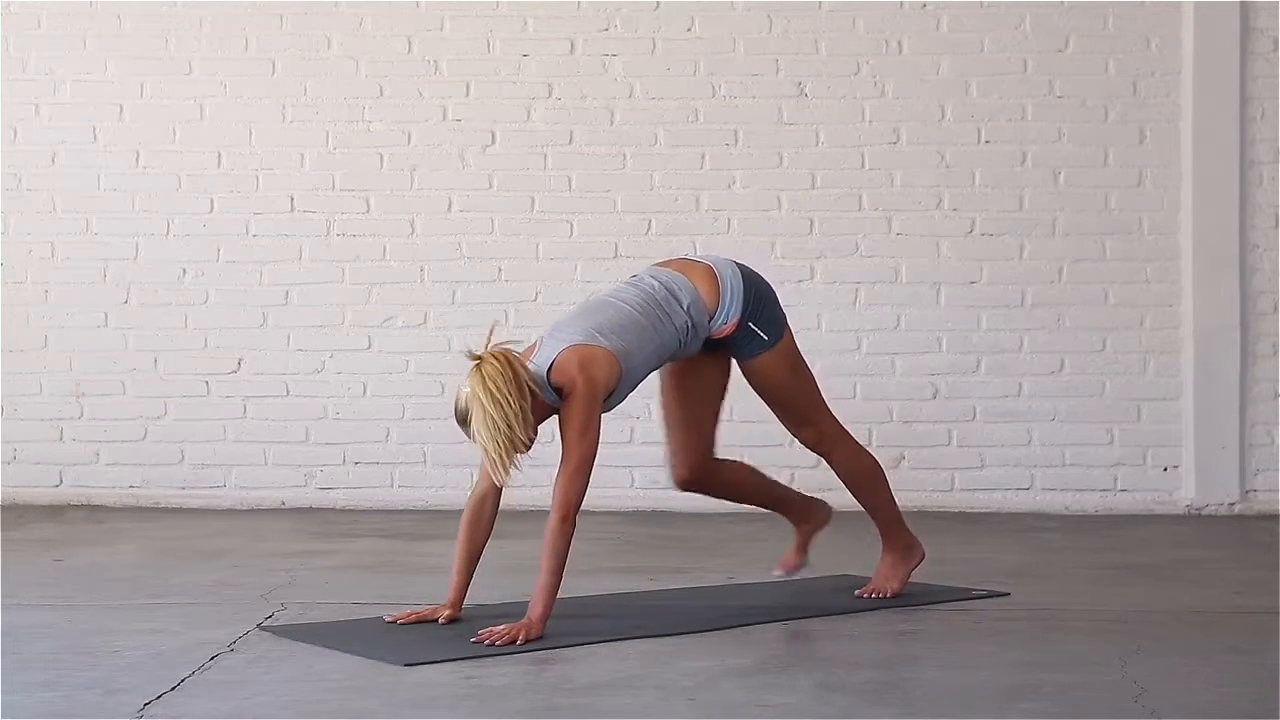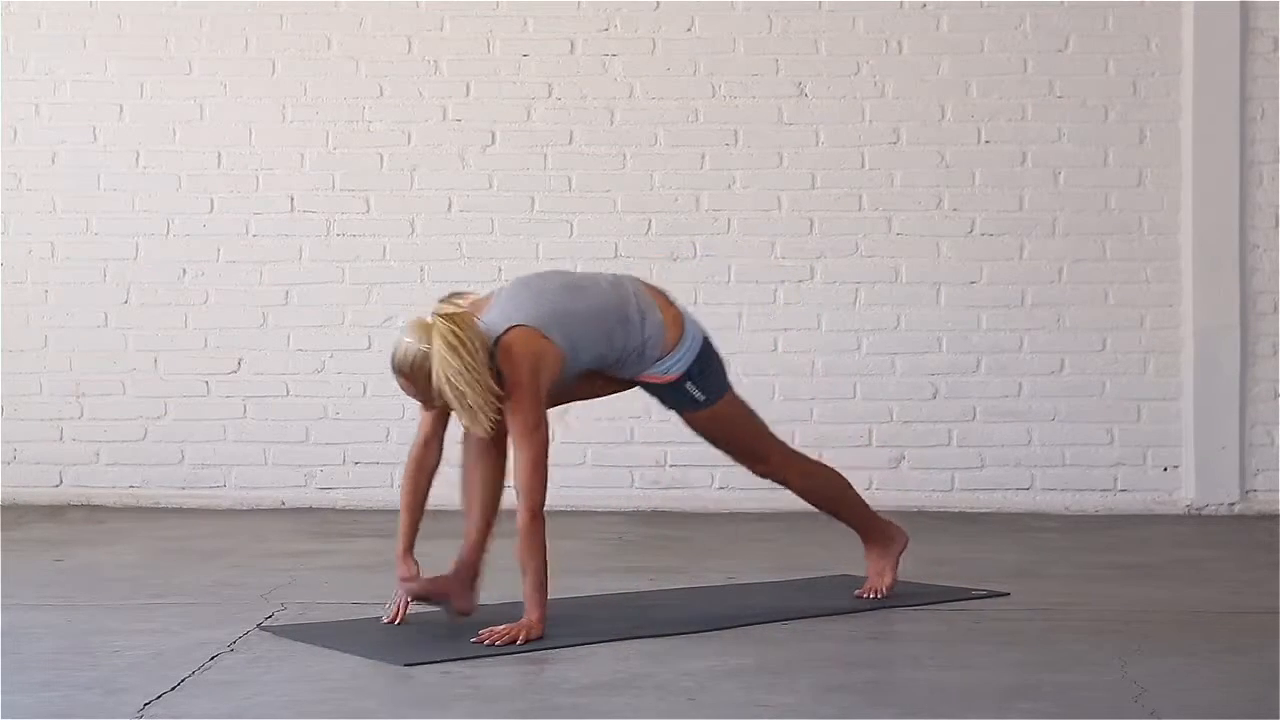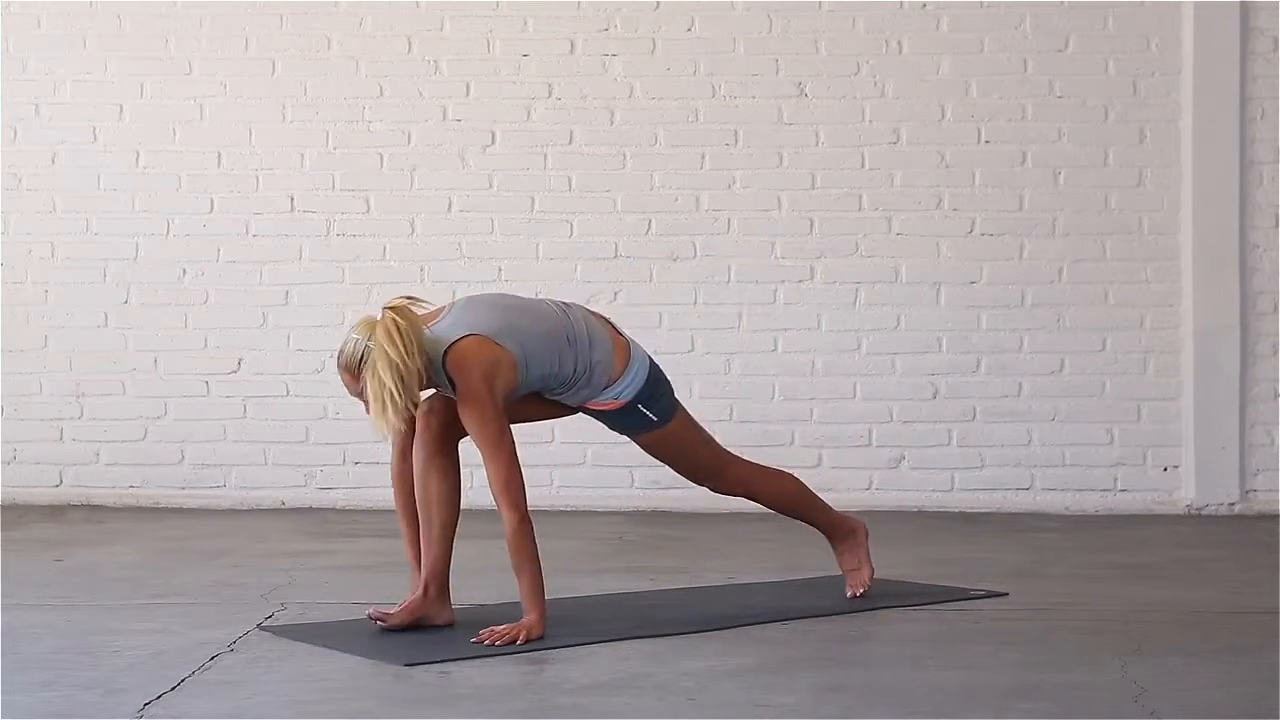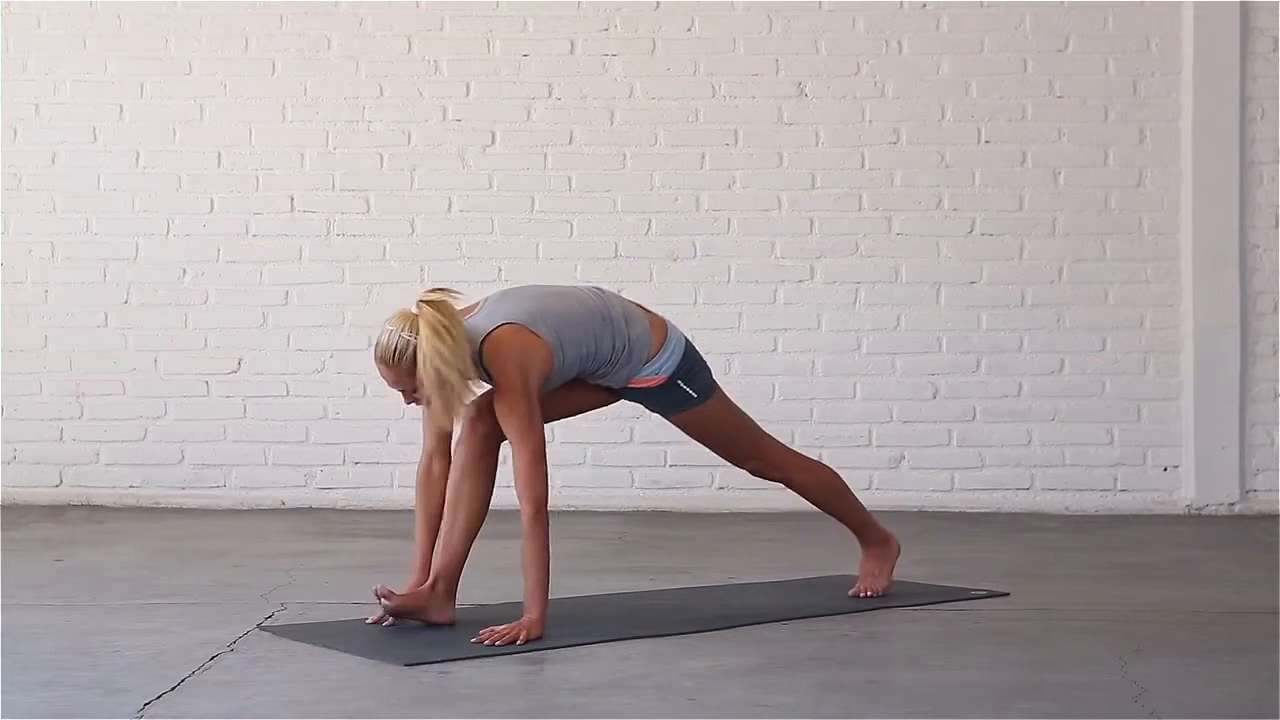
dt=0.4s
person 1, frame 1
left shoulder: (576, 378)
right shoulder: (514, 374)
left elbow: (564, 509)
right elbow: (485, 494)
left wrist: (536, 617)
right wrist: (452, 601)
left hip: (728, 302)
right hip: (687, 308)
left knee: (817, 433)
right knee: (690, 472)
left ankle: (900, 544)
right ankle: (804, 513)
person 1, frame 2
left shoulder: (518, 360)
right shoulder: (452, 336)
left elbow: (530, 504)
right elbow: (425, 446)
left wrist: (535, 616)
right wrist: (404, 560)
left hip: (667, 351)
right hip: (614, 339)
left knee: (768, 459)
right knee: (486, 425)
left ankle: (880, 538)
right ankle: (464, 578)
person 1, frame 3
left shoulder: (470, 372)
right shoulder: (406, 343)
left elbow: (512, 508)
right elbow: (404, 454)
left wrist: (534, 616)
right wrist: (416, 563)
left hip: (613, 378)
right hip: (564, 359)
left knee: (723, 475)
right knee: (432, 423)
left ankle: (842, 532)
right ankle: (433, 596)
person 1, frame 4
left shoulder: (507, 361)
right shoulder: (439, 343)
left elbow: (534, 501)
right elbow: (434, 460)
left wrist: (534, 614)
right wrist: (420, 574)
left hip: (651, 358)
right hip: (597, 357)
left knee: (762, 459)
right knee: (479, 425)
left ankle: (877, 541)
right ankle: (440, 593)
